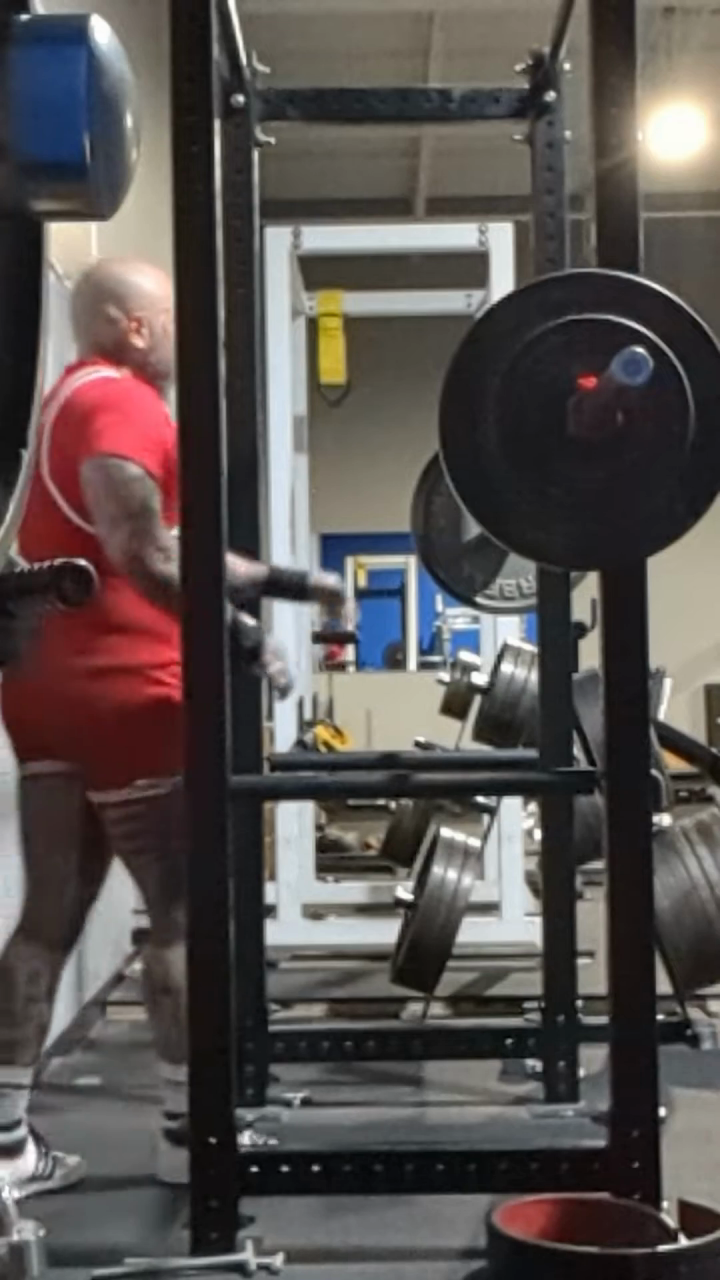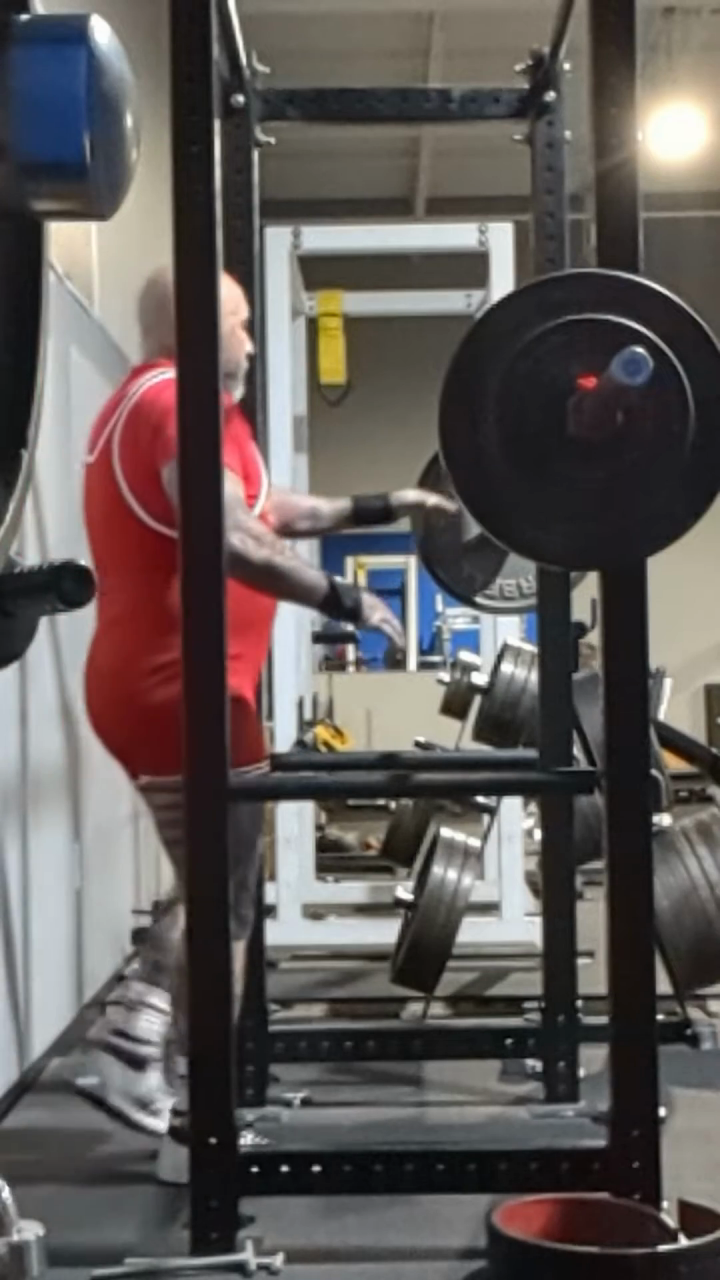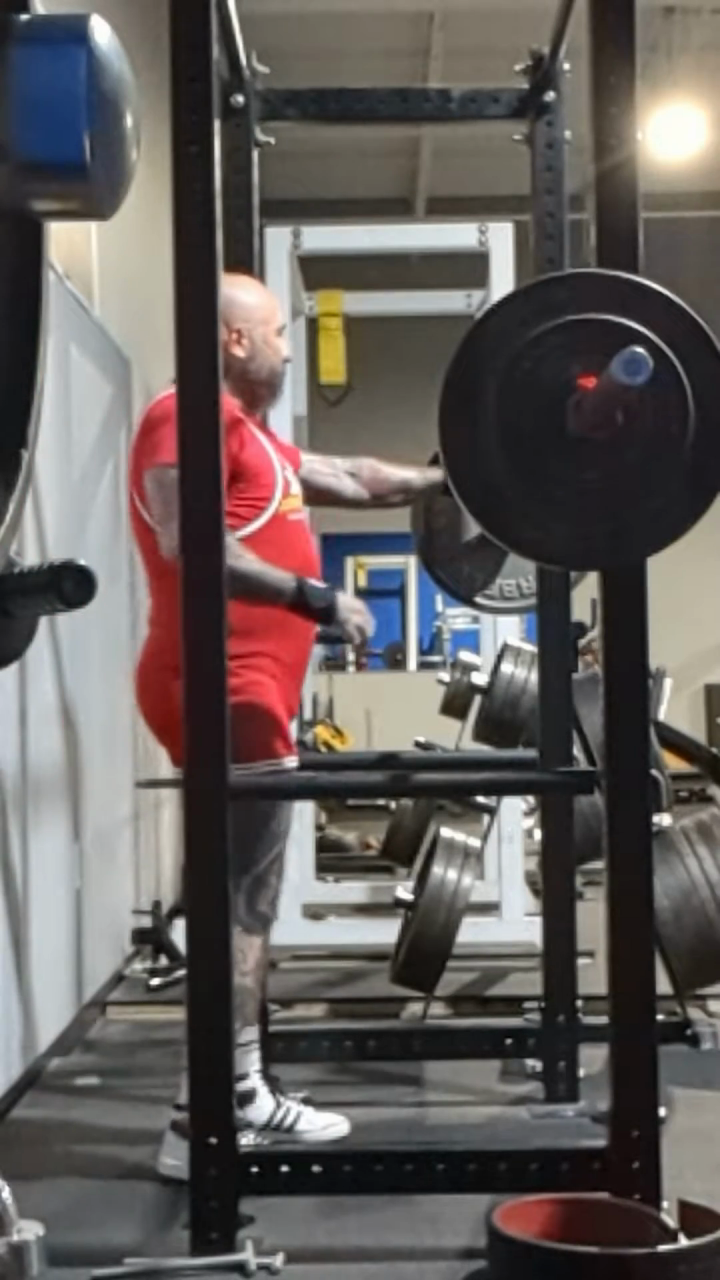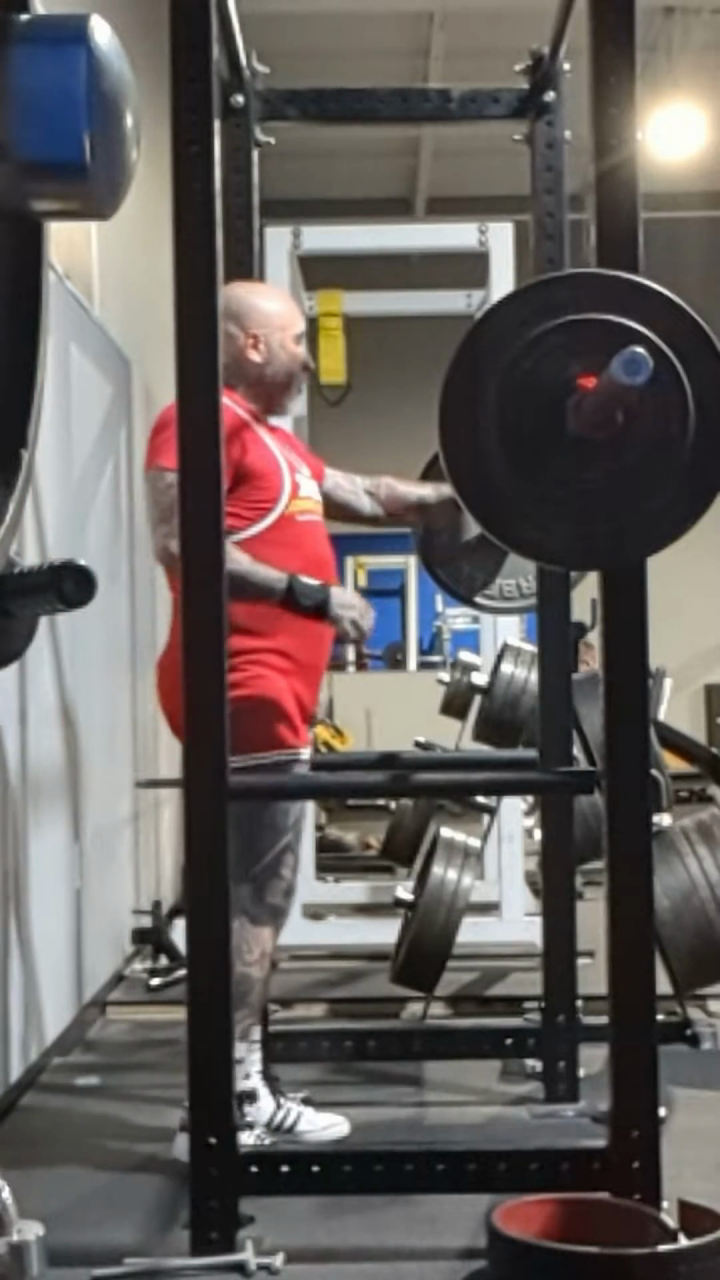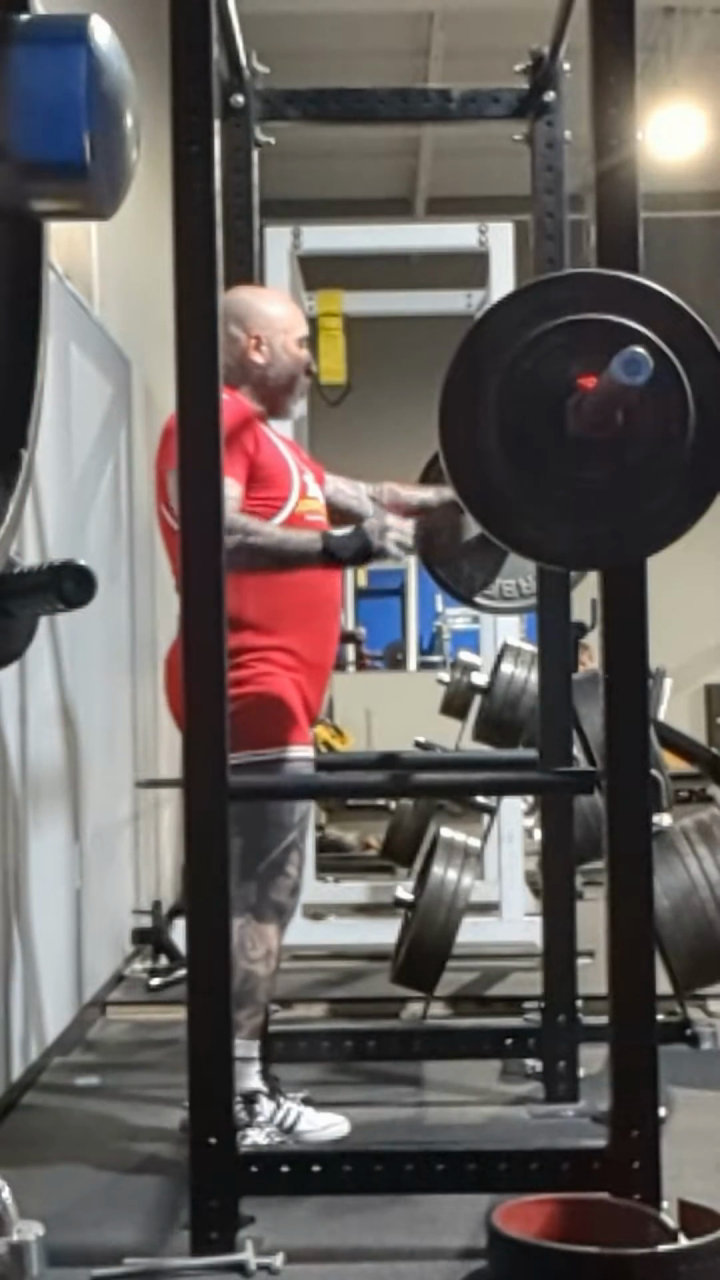
dt=0.3s
person 1, frame 1
left shoulder: (76, 405)
right shoulder: (118, 401)
left elbow: (158, 540)
right elbow: (139, 553)
left wrist: (279, 580)
right hip: (123, 694)
right knee: (187, 914)
right ankle: (189, 1130)
person 1, frame 2
left shoulder: (140, 407)
right shoulder: (181, 402)
left elbow: (262, 511)
right elbow: (232, 540)
left wrist: (377, 507)
right wrist: (343, 599)
left hip: (133, 686)
right hip: (177, 690)
left knee: (213, 889)
right knee: (229, 913)
left ankle: (126, 1050)
right ankle: (195, 1130)
person 1, frame 3
left shoulder: (246, 429)
right shoulder: (191, 415)
left elbow: (349, 479)
right elbow: (186, 542)
left wrist: (451, 480)
right wrist: (313, 599)
left hip: (248, 691)
right hip: (225, 693)
left knee: (251, 900)
right knee: (242, 904)
left ankle: (245, 1095)
person 1, frame 4
left shoulder: (269, 439)
right shoulder: (203, 420)
left elbow: (367, 496)
right elbow: (177, 542)
left wrist: (463, 496)
right wrist: (307, 595)
left hip: (268, 689)
right hip: (239, 689)
left knee: (261, 896)
right knee: (253, 897)
left ankle: (246, 1093)
person 1, frame 5
left shoulder: (261, 436)
right shoulder: (214, 420)
left elbow: (359, 497)
right elbow: (219, 534)
left wrist: (463, 499)
right wrist: (342, 547)
left hip: (270, 690)
right hip: (247, 690)
left knee: (263, 898)
right knee: (260, 899)
left ankle: (248, 1093)
right ankle: (227, 1109)
